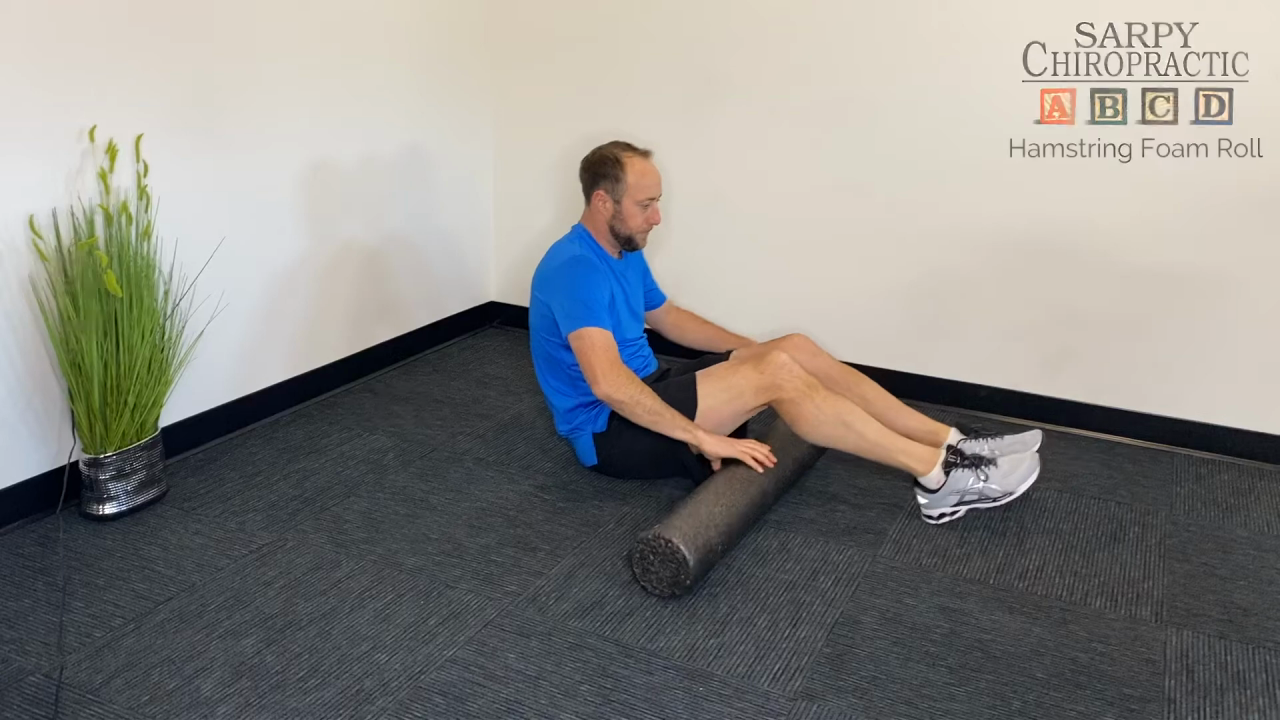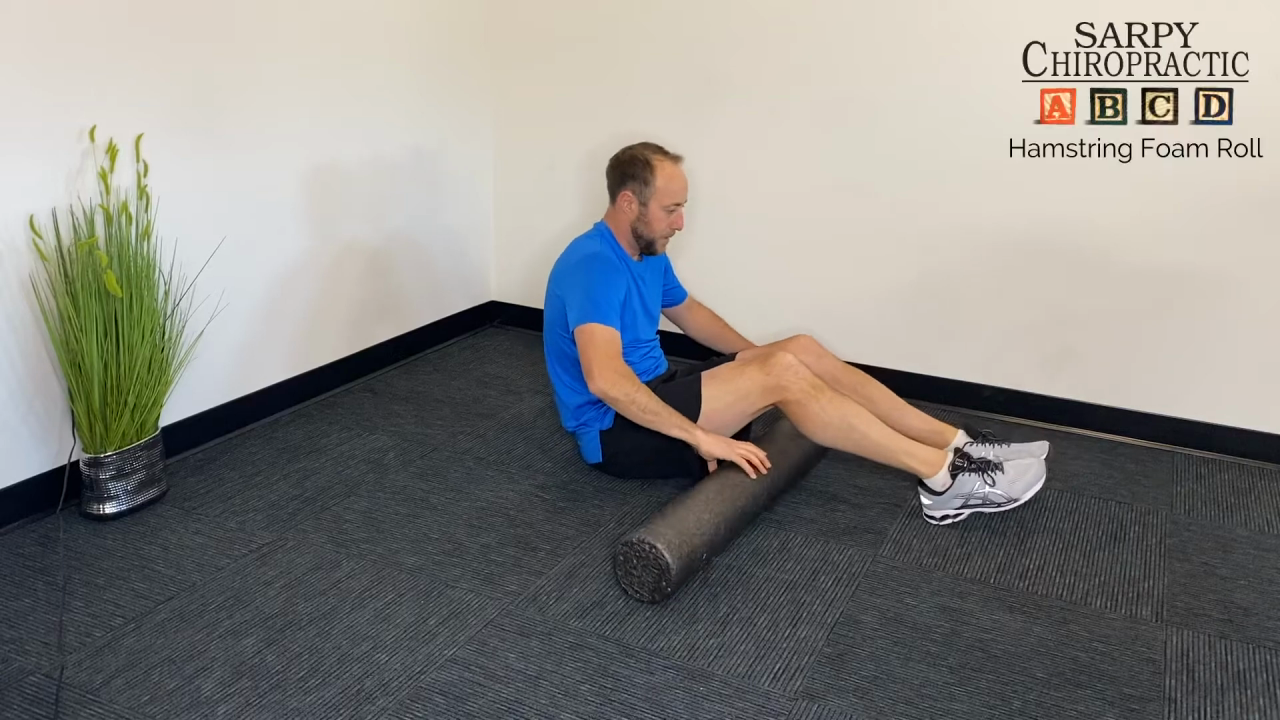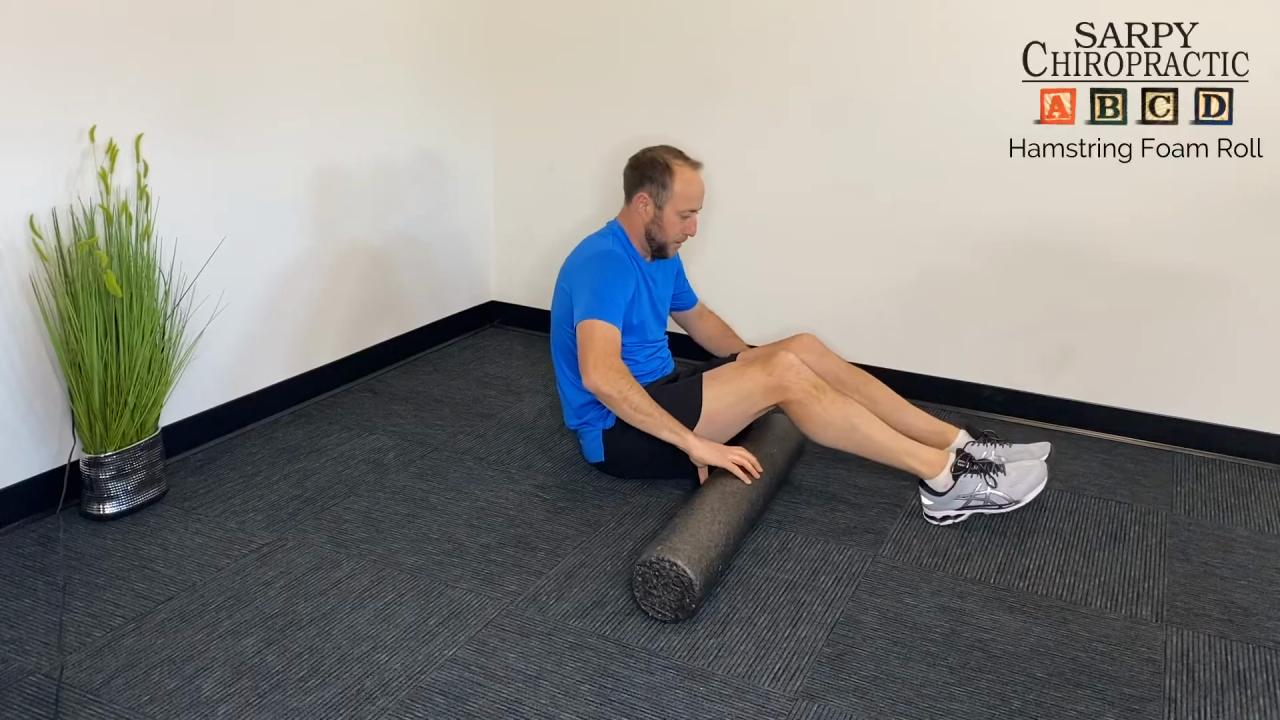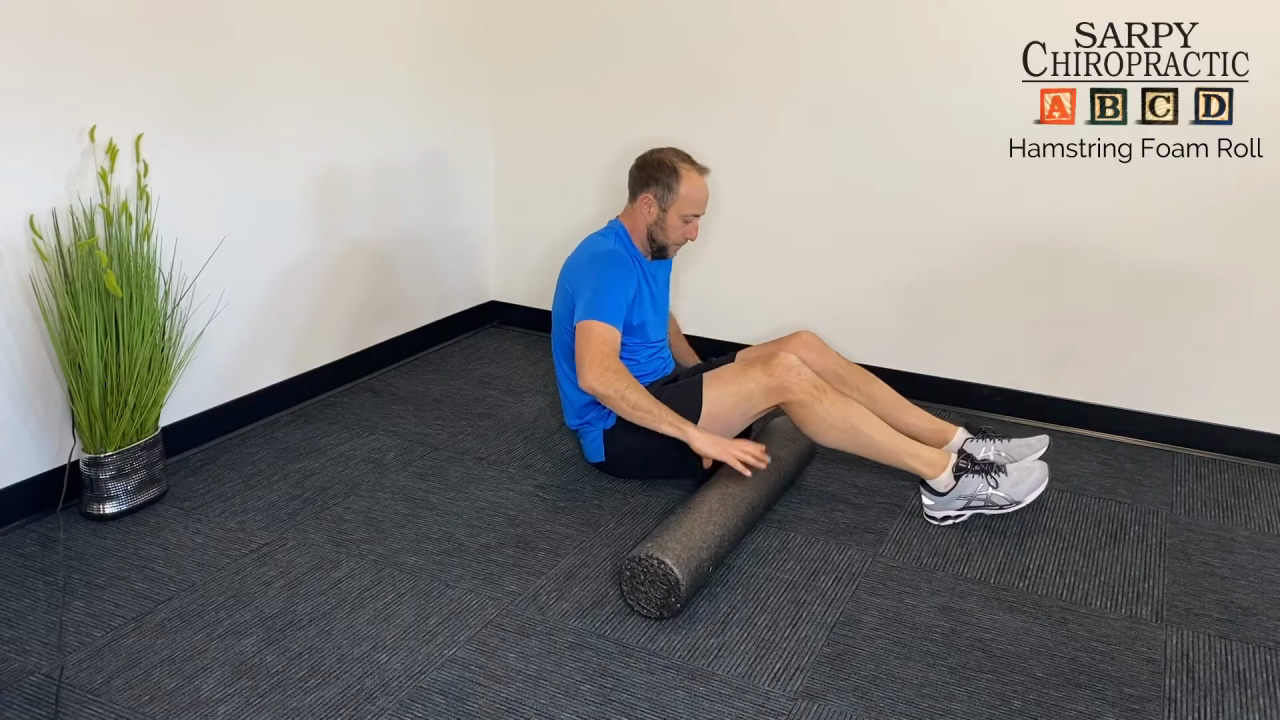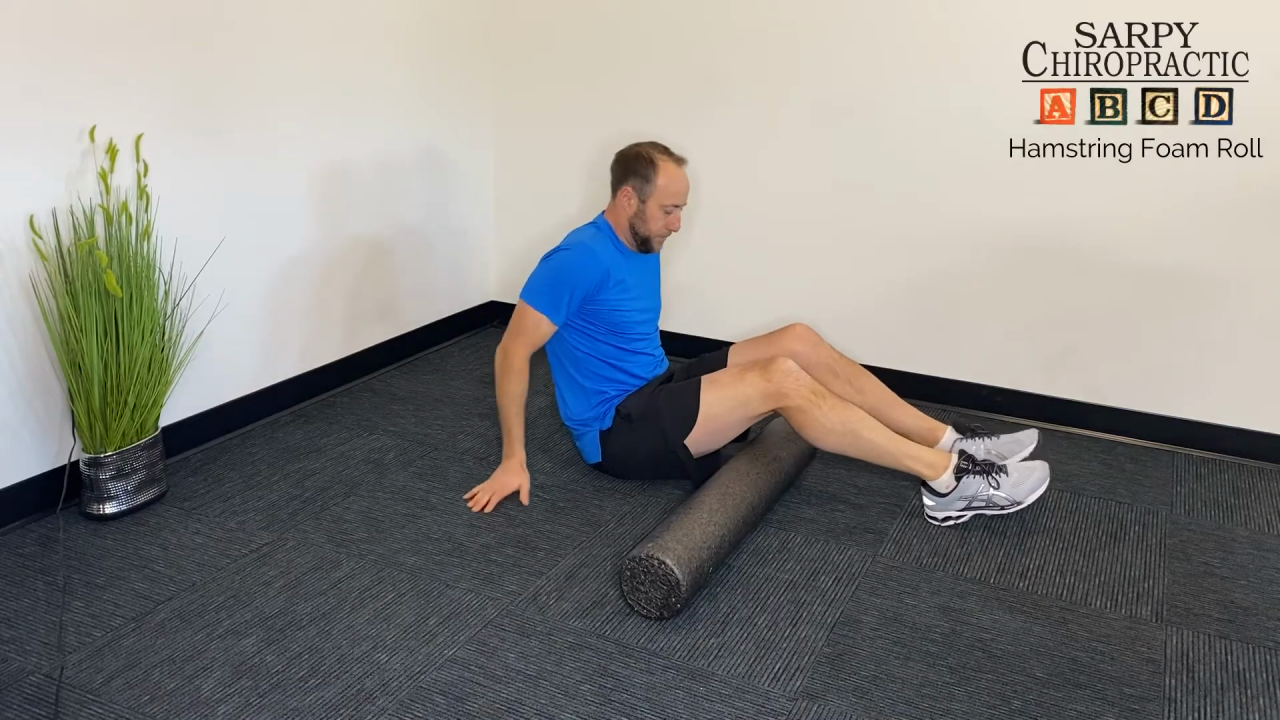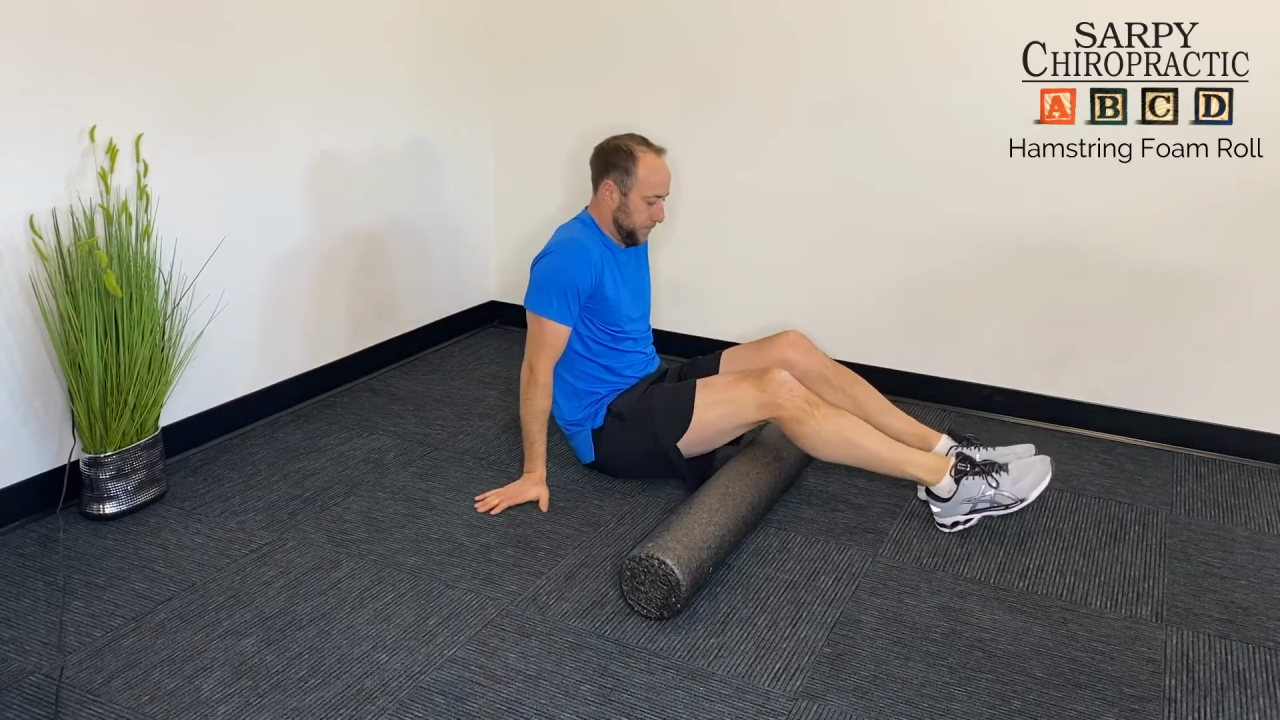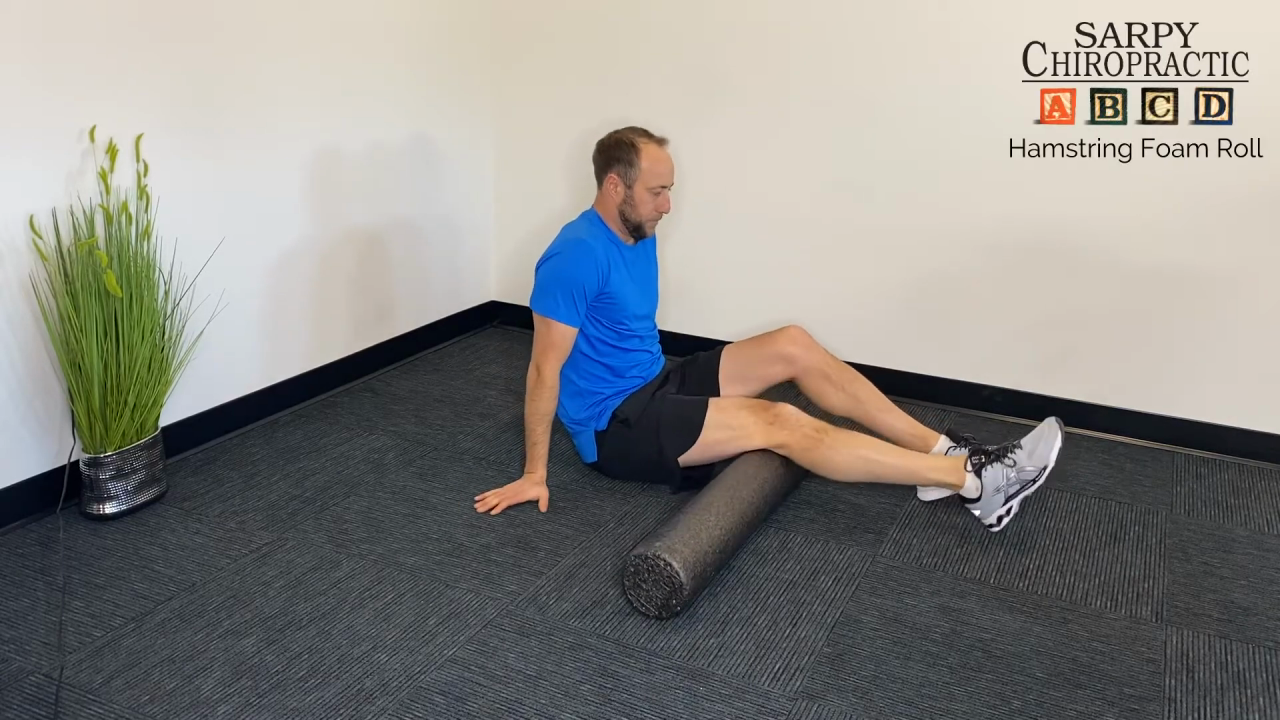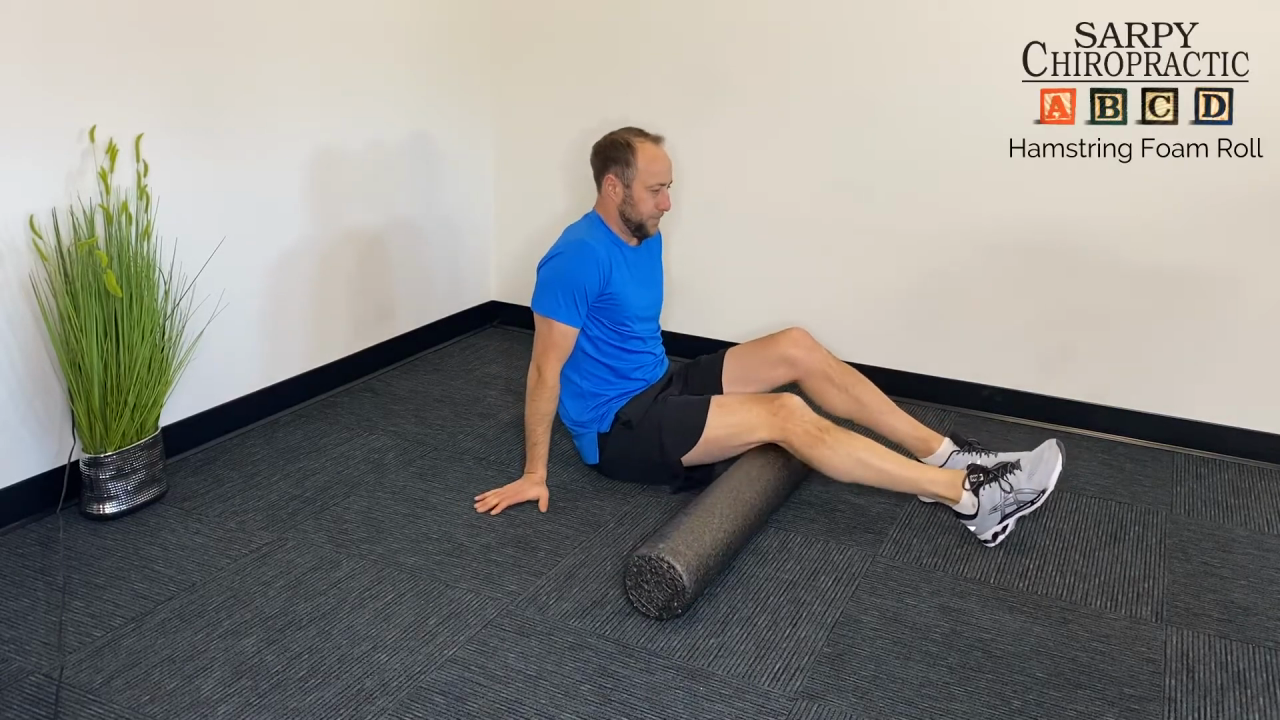
dt=0.5s
person 1, frame 1
left shoulder: (625, 255)
right shoulder: (574, 268)
left elbow: (668, 317)
right elbow: (608, 382)
left wrist: (753, 348)
right wrist: (705, 440)
left hip: (646, 396)
right hip: (612, 434)
left knee: (795, 350)
right knee: (775, 373)
left ankle: (952, 445)
right ankle: (938, 476)
person 1, frame 2
left shoulder: (648, 255)
right shoulder: (591, 266)
left elbow: (688, 312)
right elbow: (605, 380)
left wrist: (760, 356)
right wrist: (703, 438)
left hip: (654, 393)
right hip: (617, 432)
left knee: (799, 351)
right knee: (780, 372)
left ankle: (959, 447)
right ankle: (944, 477)
person 1, frame 3
left shoulder: (659, 256)
right shoulder: (603, 263)
left elbow: (698, 319)
right elbow: (599, 374)
left wrist: (757, 365)
right wrist: (694, 443)
left hip: (658, 395)
right hip: (620, 433)
left knee: (802, 349)
right knee: (784, 372)
left ankle: (959, 446)
right ankle: (945, 478)
person 1, frame 4
left shoulder: (650, 249)
right shoulder: (606, 262)
right elbow: (597, 375)
left wrist: (702, 377)
right wrist: (697, 436)
left hip: (658, 395)
right hip: (622, 433)
left knee: (802, 347)
right knee: (783, 373)
left ankle: (958, 445)
right ankle: (947, 478)
person 1, frame 5
left shoulder: (639, 247)
right shoulder: (582, 258)
right elbow: (512, 350)
right wrist: (514, 460)
left hip: (654, 394)
right hip: (620, 433)
left knee: (799, 341)
right knee: (781, 379)
left ankle: (950, 444)
right ankle: (947, 480)
person 1, frame 6
left shoulder: (628, 238)
right shoulder: (569, 257)
right elbow: (538, 368)
right wrist: (534, 473)
left hip: (647, 389)
right hip: (612, 427)
left knee: (791, 350)
right knee: (774, 391)
left ankle: (943, 453)
right ankle: (950, 485)
person 1, frame 7
left shoulder: (637, 235)
right shoulder: (576, 256)
right elbow: (545, 370)
right wrist: (533, 475)
left hip: (655, 384)
right hip: (616, 426)
left knee: (792, 345)
right knee: (780, 425)
left ankle: (941, 452)
right ankle: (974, 483)
person 1, frame 8
left shoulder: (645, 237)
right shoulder: (579, 257)
right elbow: (545, 369)
right wrist: (534, 474)
left hip: (659, 386)
right hip: (617, 427)
left knee: (796, 348)
right knee: (783, 414)
left ankle: (943, 456)
right ankle: (970, 496)
